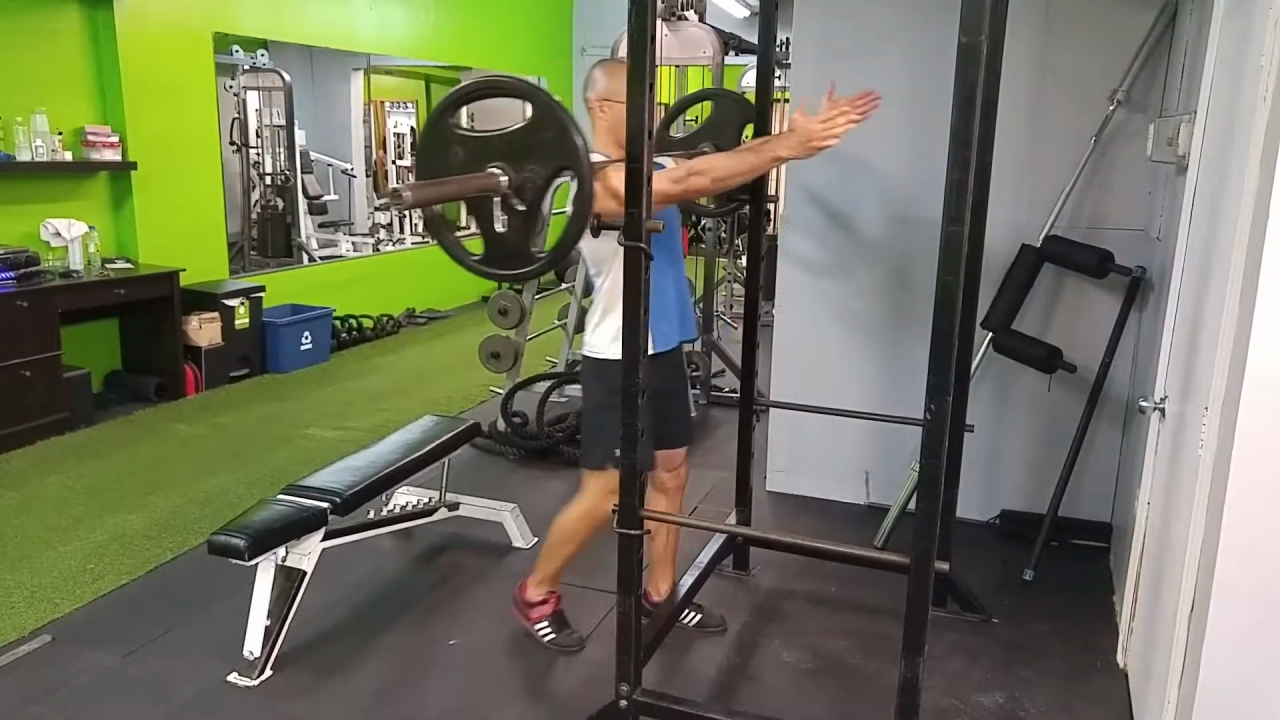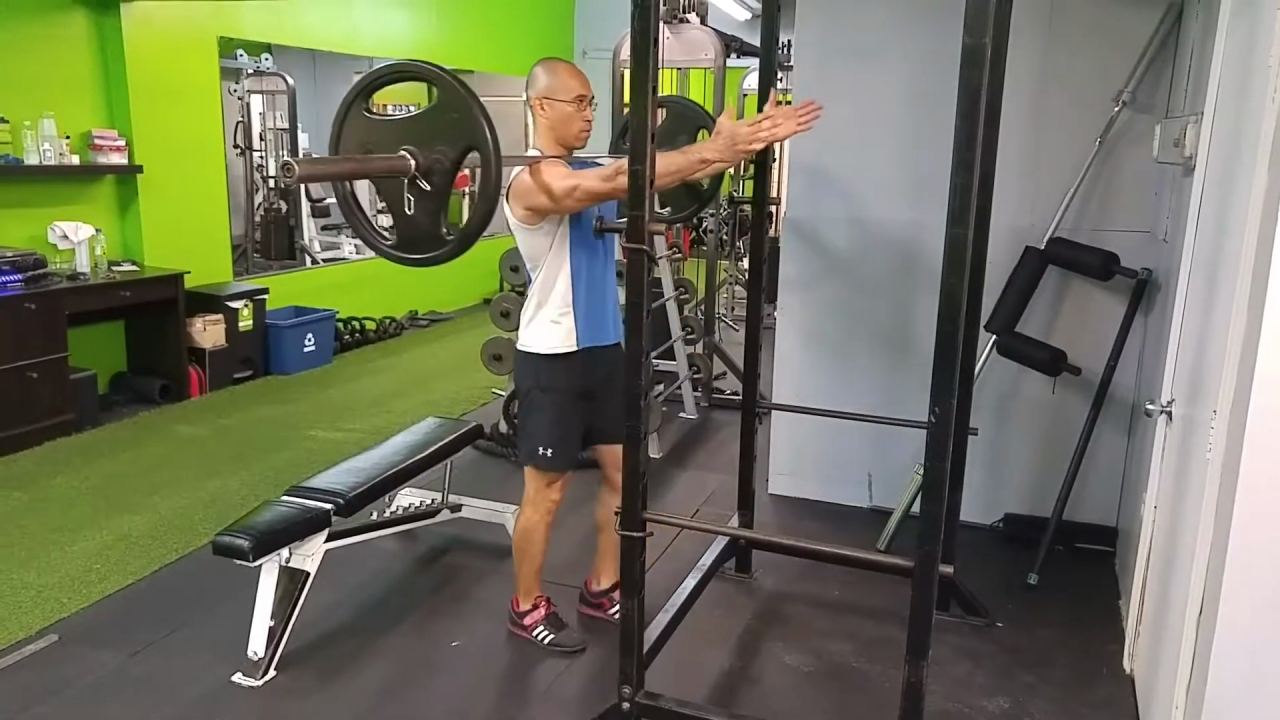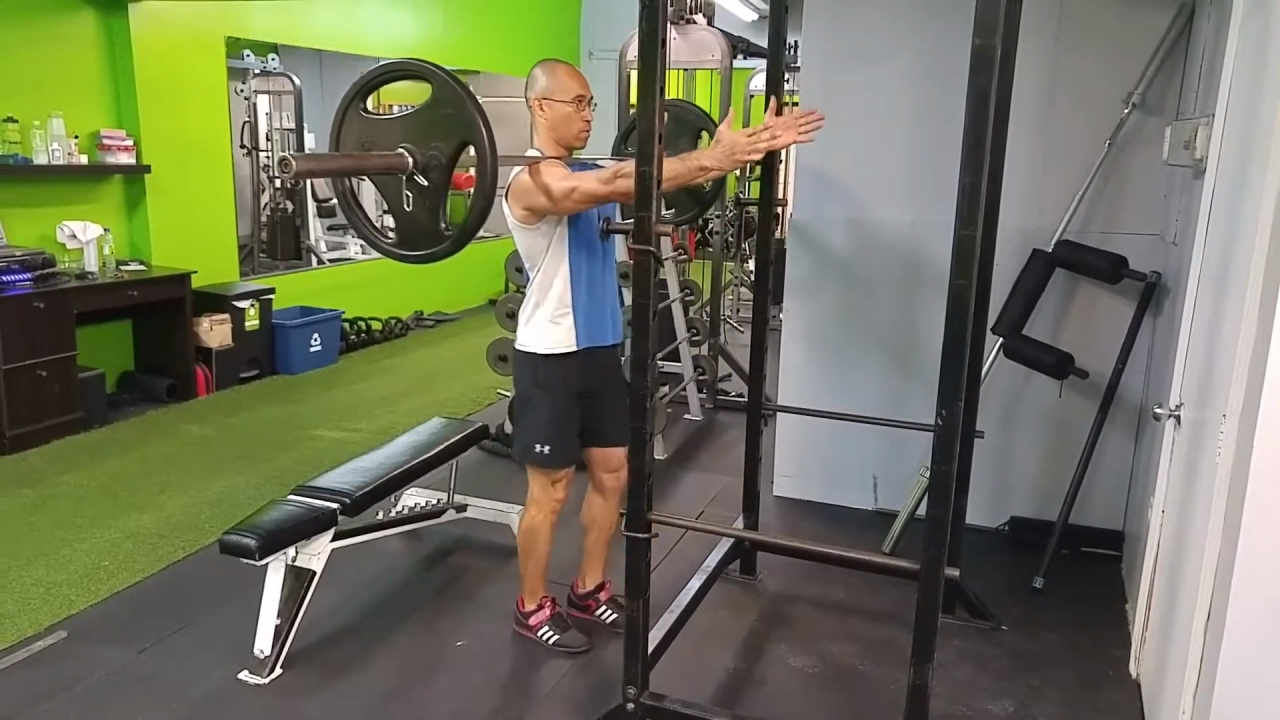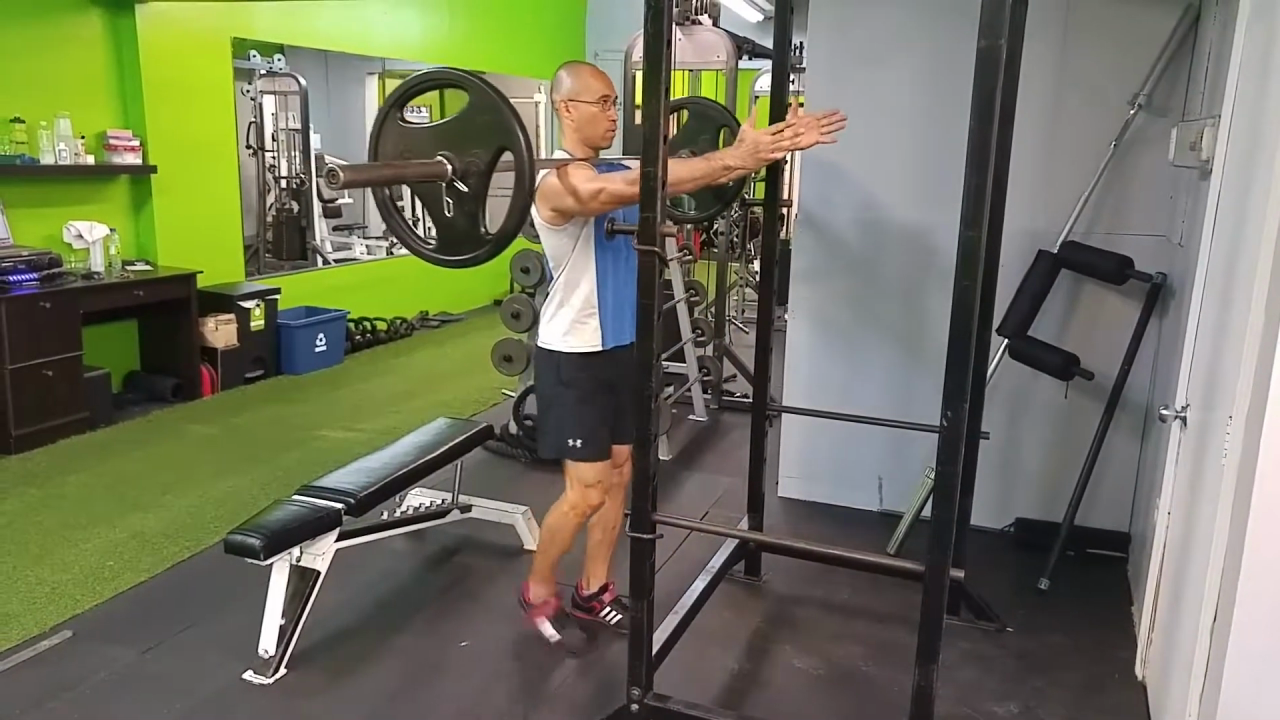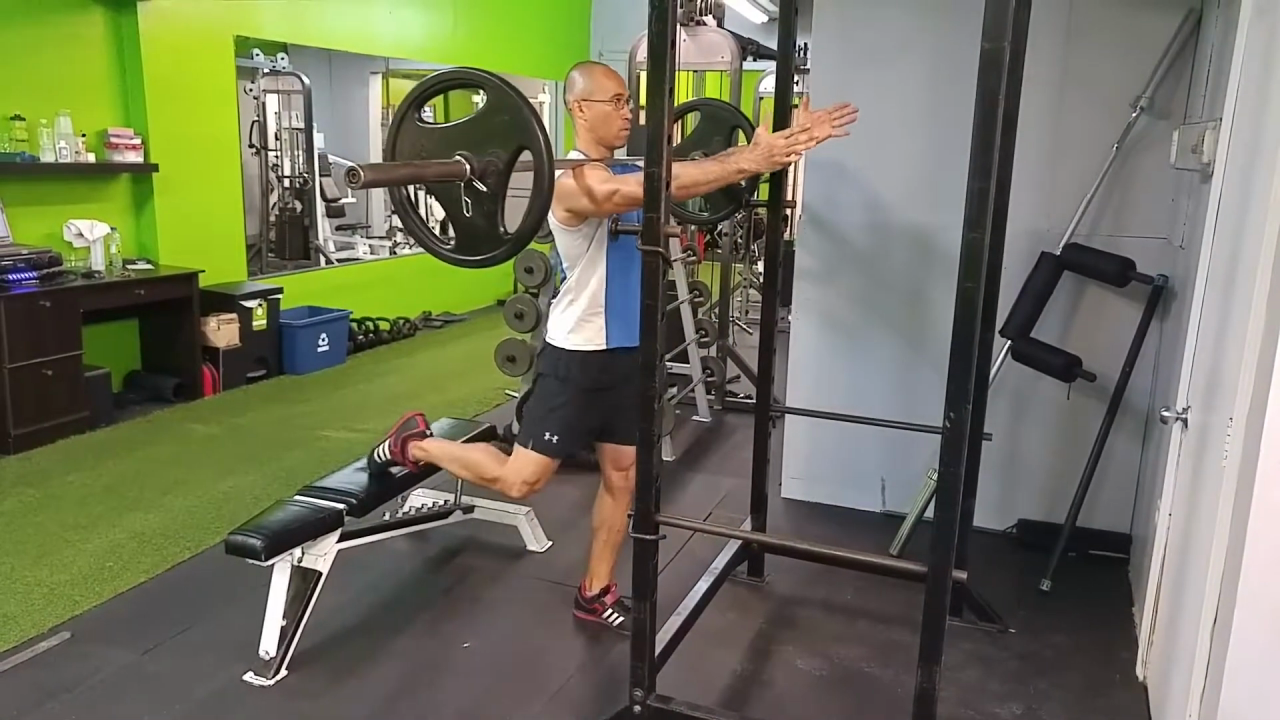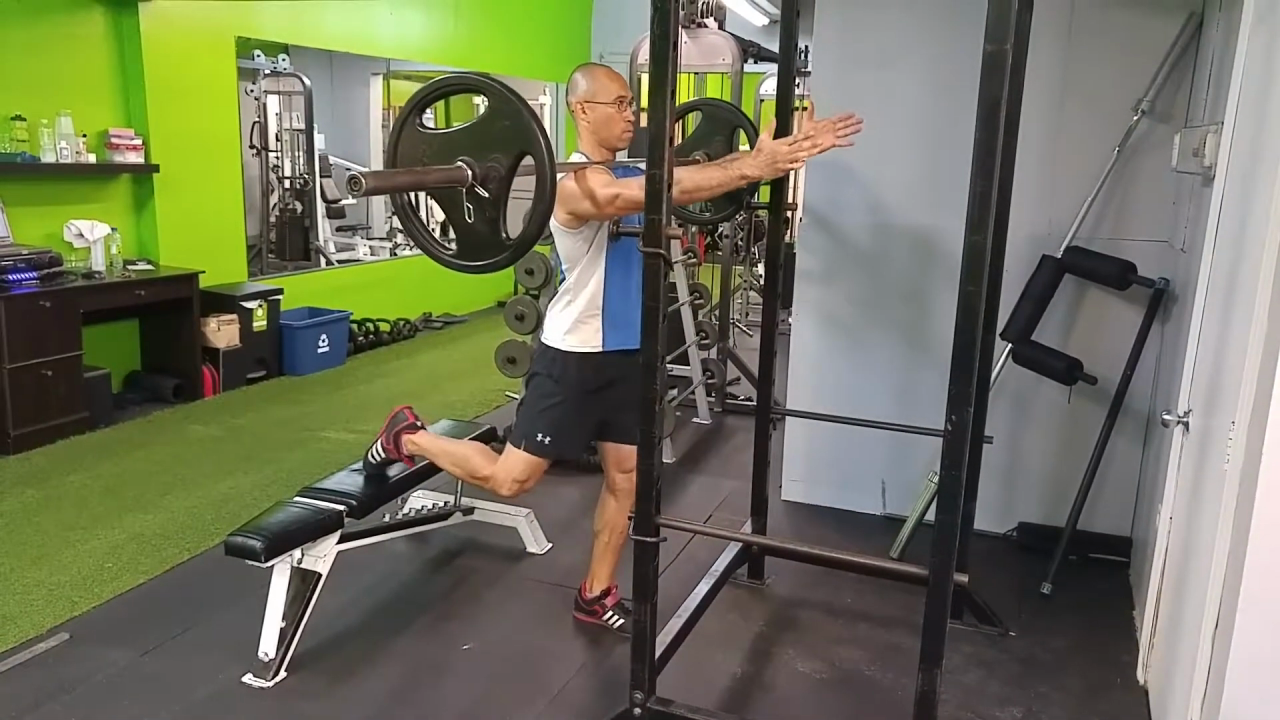
dt=0.5s
person 1, frame 1
left shoulder: (652, 168)
right shoulder: (599, 181)
left elbow: (709, 170)
right elbow: (692, 184)
left wrist: (803, 134)
right wrist: (787, 148)
left hip: (665, 353)
right hip: (616, 361)
left knee: (670, 477)
right knee: (604, 495)
left ankle: (659, 595)
right ankle: (535, 595)
person 1, frame 2
left shoulder: (590, 173)
right shoulder: (533, 182)
right elbow: (616, 183)
left wrist: (750, 138)
right wrist: (712, 150)
left hip: (603, 348)
right hip: (552, 358)
left knee: (624, 472)
right knee: (546, 491)
left ankle: (601, 588)
right ankle: (527, 607)
person 1, frame 3
left shoulder: (588, 175)
right shoulder: (532, 182)
left elbow: (641, 180)
right elbow: (614, 185)
left wrist: (753, 146)
right wrist: (709, 157)
left hip: (599, 349)
right hip: (549, 357)
left knee: (611, 475)
right knee: (550, 491)
left ankle: (589, 590)
right ankle: (532, 607)
person 1, frame 4
left shoulder: (612, 174)
right shoulder: (560, 182)
left elbow: (670, 179)
right elbow: (637, 186)
left wrist: (771, 147)
right wrist: (733, 157)
left hip: (618, 348)
right hip: (572, 356)
left knee: (618, 475)
right knee: (588, 490)
left ankle: (592, 590)
right ankle: (538, 593)
person 1, frame 5
left shoulder: (626, 171)
right shoulder: (576, 182)
right elbow: (653, 188)
left wrist: (787, 142)
right wrist: (748, 162)
left hip: (625, 349)
right hip: (577, 354)
left knee: (622, 476)
right knee: (519, 479)
left ankle: (596, 593)
right ankle: (414, 444)
person 1, frame 6
left shoulder: (629, 176)
right shoulder: (577, 185)
left elbow: (678, 181)
left wrist: (787, 149)
right wrist: (751, 168)
left hip: (626, 353)
right hip: (573, 356)
left knee: (626, 478)
right knee: (510, 477)
left ankle: (597, 595)
right ankle: (407, 437)
